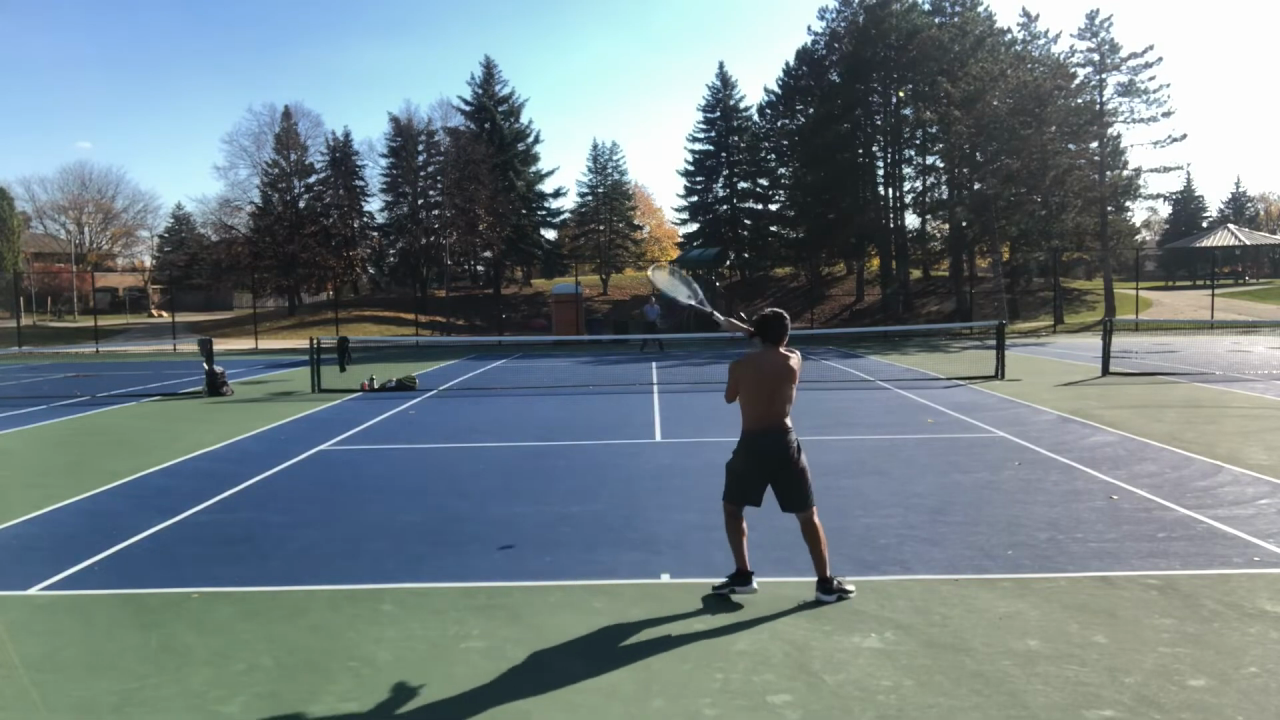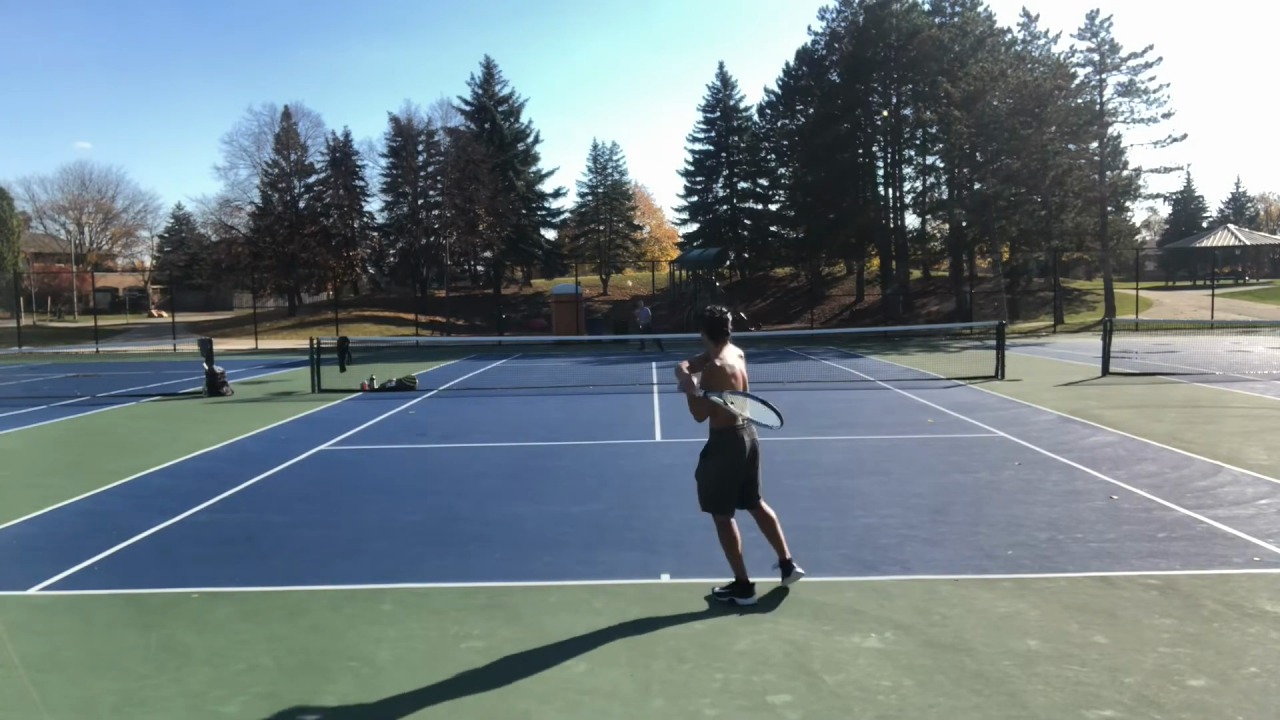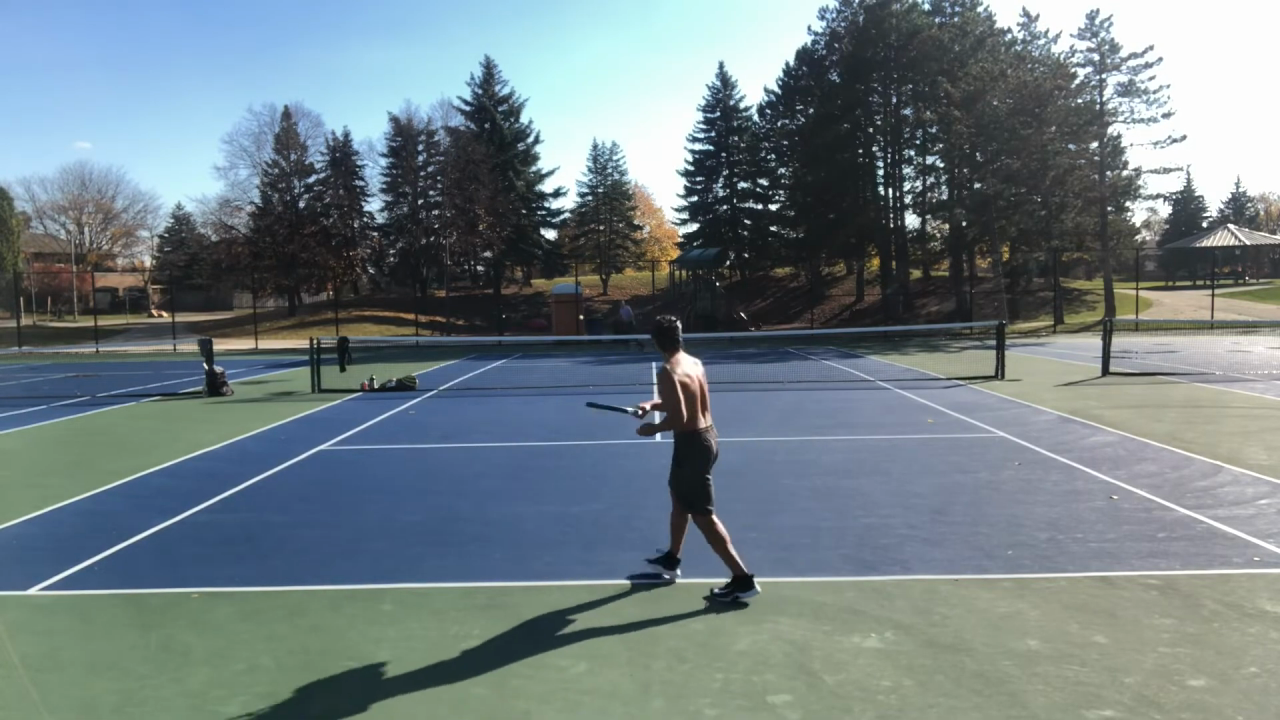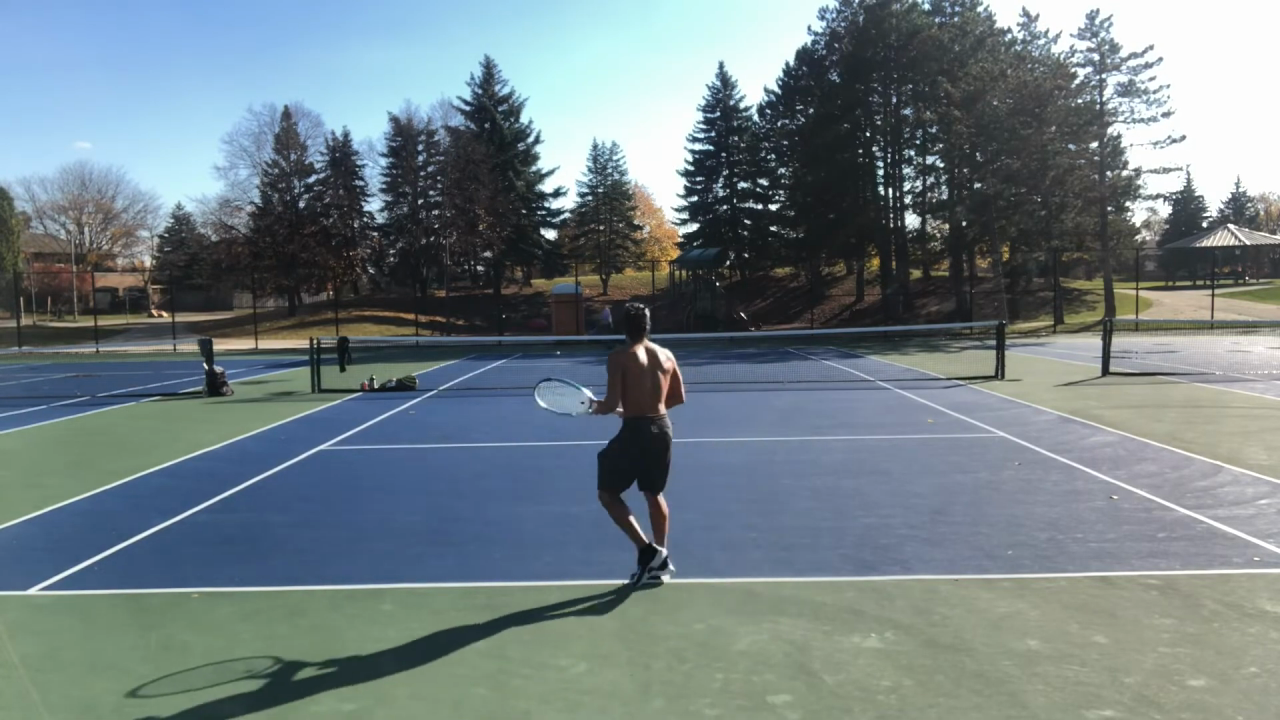
dt=0.3s
person 1, frame 1
left shoulder: (741, 365)
right shoulder: (794, 360)
left elbow: (730, 398)
right elbow: (774, 345)
right wrist: (736, 325)
left hip: (753, 444)
right hip: (784, 442)
left knee: (732, 506)
right knee: (807, 513)
left ankle: (743, 576)
right ankle: (825, 583)
person 1, frame 2
left shoulder: (714, 366)
right shoulder: (736, 353)
left elbow: (700, 415)
right elbow: (689, 364)
left wrist: (690, 389)
right wrist: (686, 374)
left hip: (724, 442)
right hip: (747, 435)
left knee: (722, 515)
right knee: (755, 503)
left ankle: (743, 586)
right ankle: (787, 562)
person 1, frame 3
left shoulder: (668, 372)
right shoulder: (694, 363)
left elbow: (678, 418)
left wrist: (655, 429)
right wrist: (652, 405)
left hip: (692, 443)
right hip: (708, 437)
left knee: (703, 515)
right knee: (680, 499)
left ankle: (743, 579)
right ankle: (672, 558)
person 1, frame 4
left shoulder: (619, 358)
right shoulder: (666, 356)
left elbow: (612, 403)
right elbow: (679, 398)
left wrist: (601, 408)
left hip: (635, 431)
right hip: (663, 428)
left knee: (607, 493)
right knee: (654, 494)
left ankle: (648, 549)
right ankle: (659, 559)
